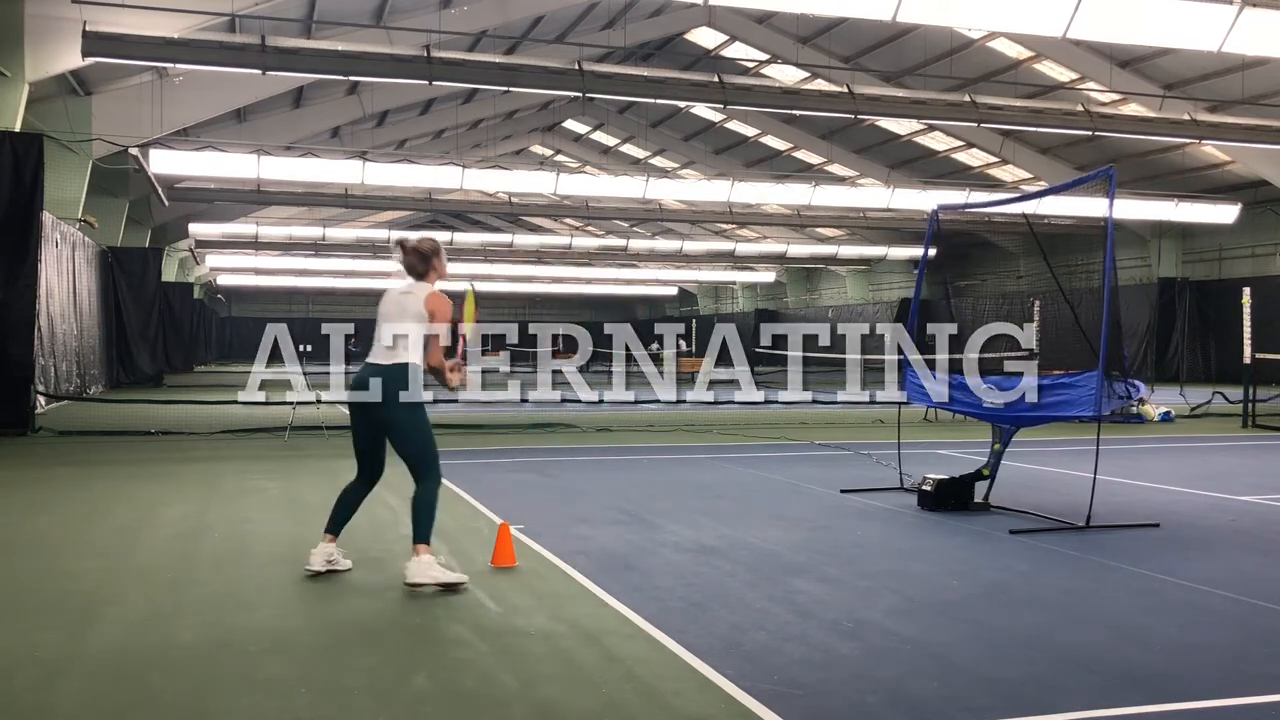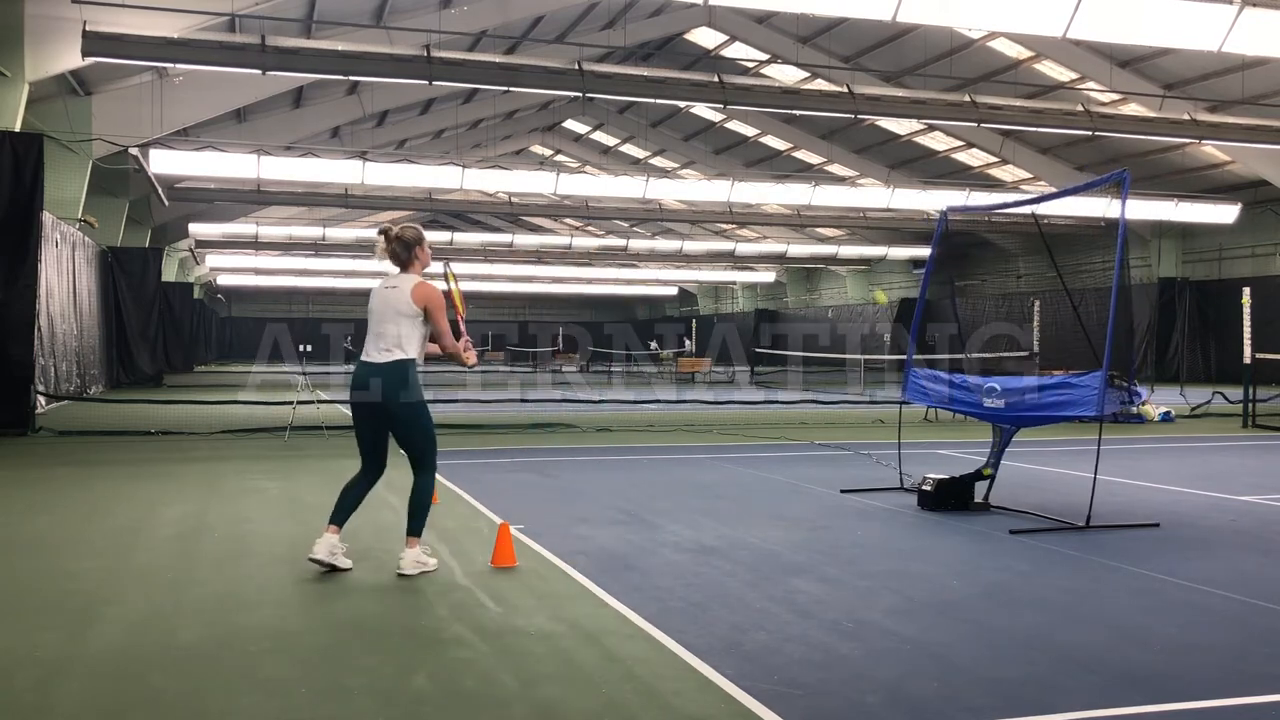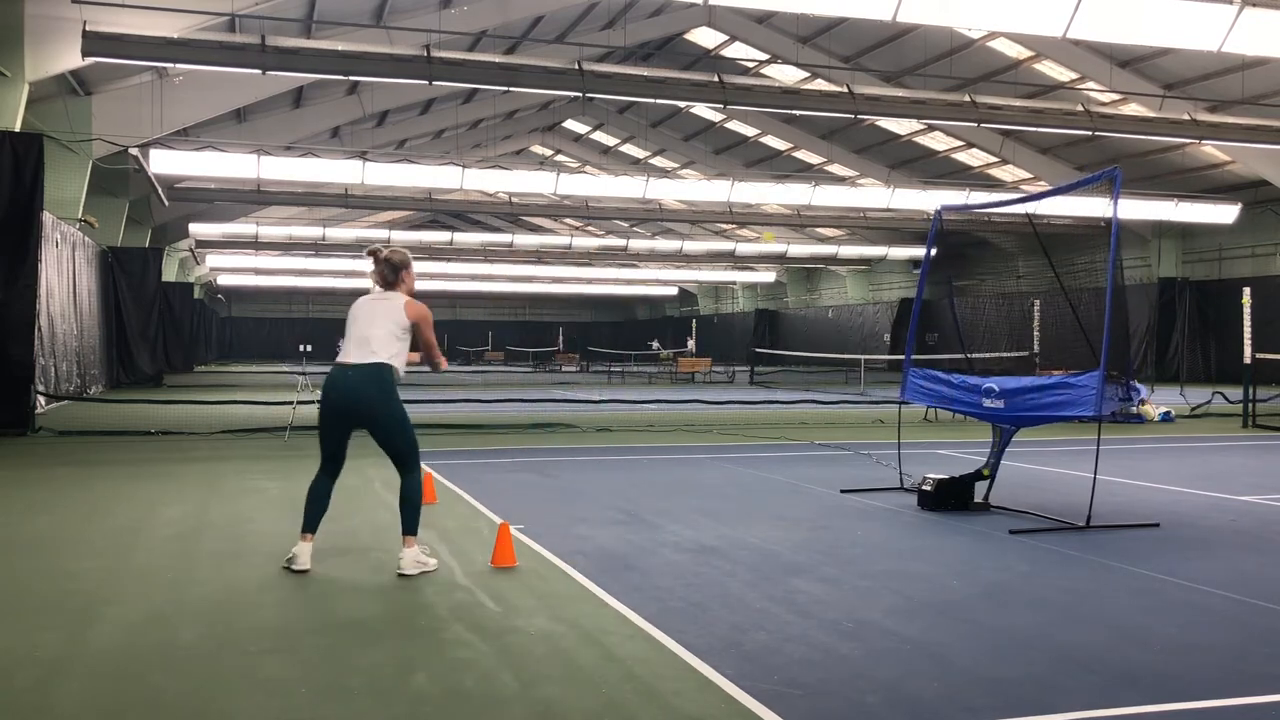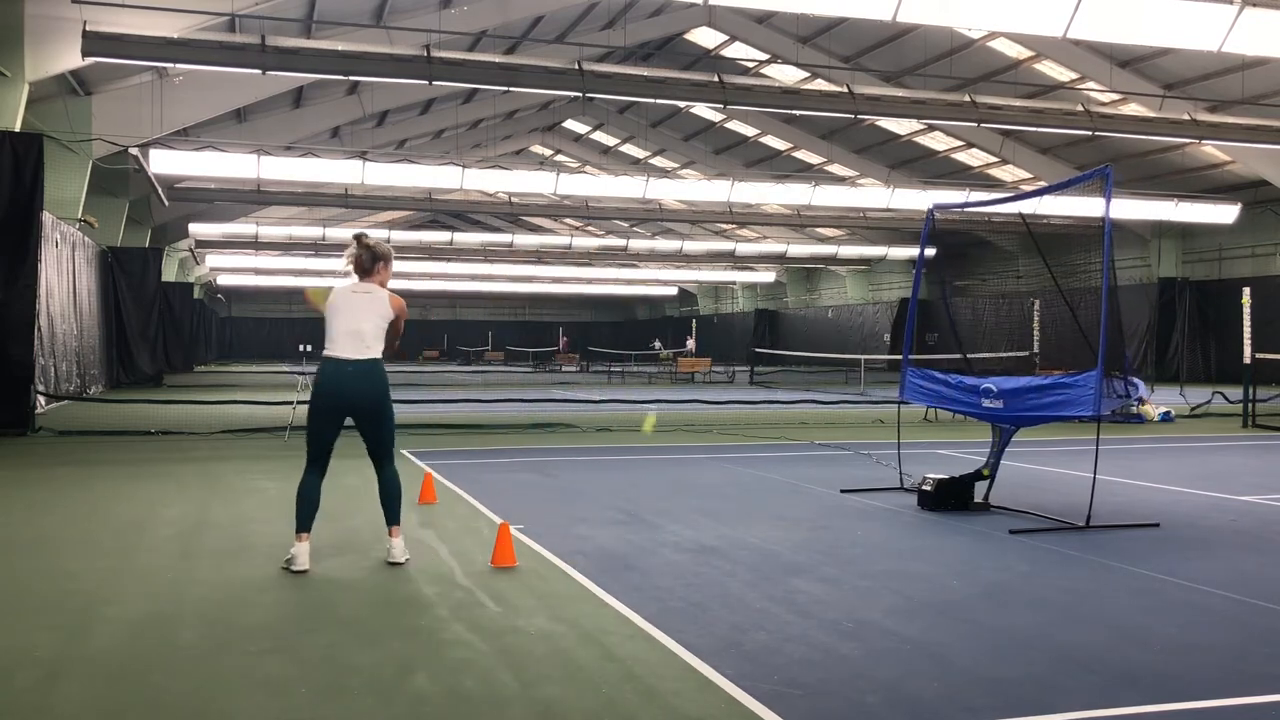
dt=0.4s
person 1, frame 1
left shoulder: (390, 296)
right shoulder: (437, 301)
right elbow: (433, 360)
left wrist: (442, 367)
right wrist: (447, 378)
left hip: (365, 384)
right hip: (396, 390)
left knee: (367, 474)
right knee: (429, 475)
left ankle: (325, 550)
right ankle: (421, 560)
person 1, frame 2
left shoulder: (379, 290)
right shoulder: (427, 291)
right elbow: (448, 347)
left wrist: (454, 350)
right wrist: (464, 357)
left hip: (365, 379)
right hip: (398, 383)
left knee: (371, 468)
right knee: (425, 469)
left ankle: (328, 541)
right ankle: (413, 553)
person 1, frame 3
left shoulder: (360, 303)
right shoulder: (415, 309)
right elbow: (434, 357)
left wrist: (414, 356)
right wrist: (436, 361)
left hip: (337, 384)
right hip: (375, 388)
left knee: (328, 470)
right knee: (410, 468)
left ankle: (303, 549)
right ankle: (410, 552)
person 1, frame 4
left shoulder: (334, 295)
right shoulder: (394, 302)
left hip: (330, 378)
right hip: (370, 381)
left knee: (315, 467)
right knee: (385, 464)
left ankle: (301, 548)
right ankle: (396, 542)
